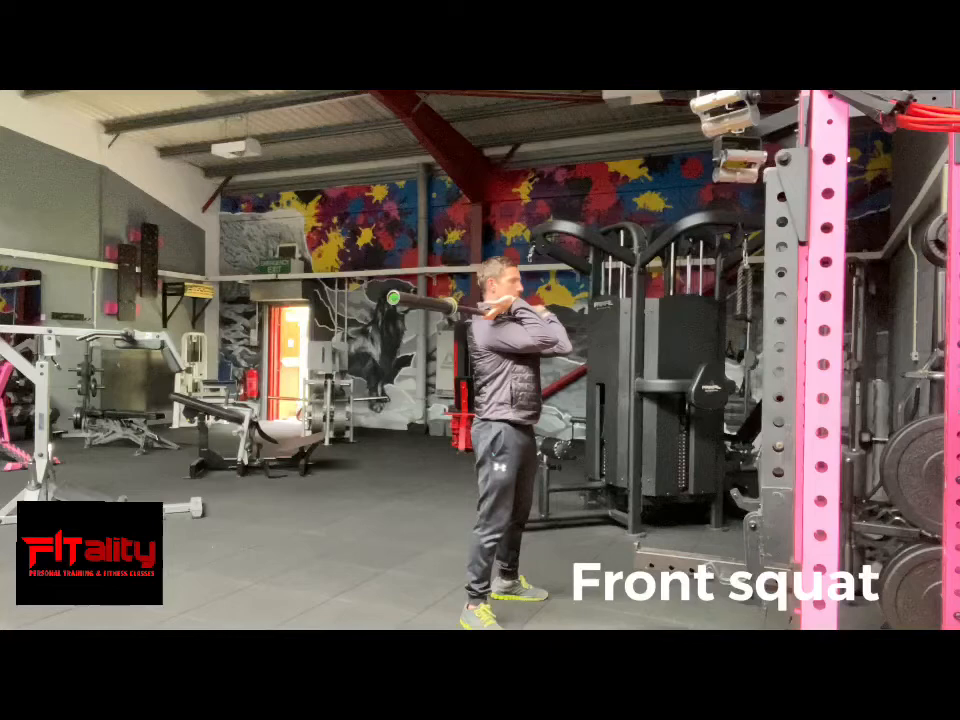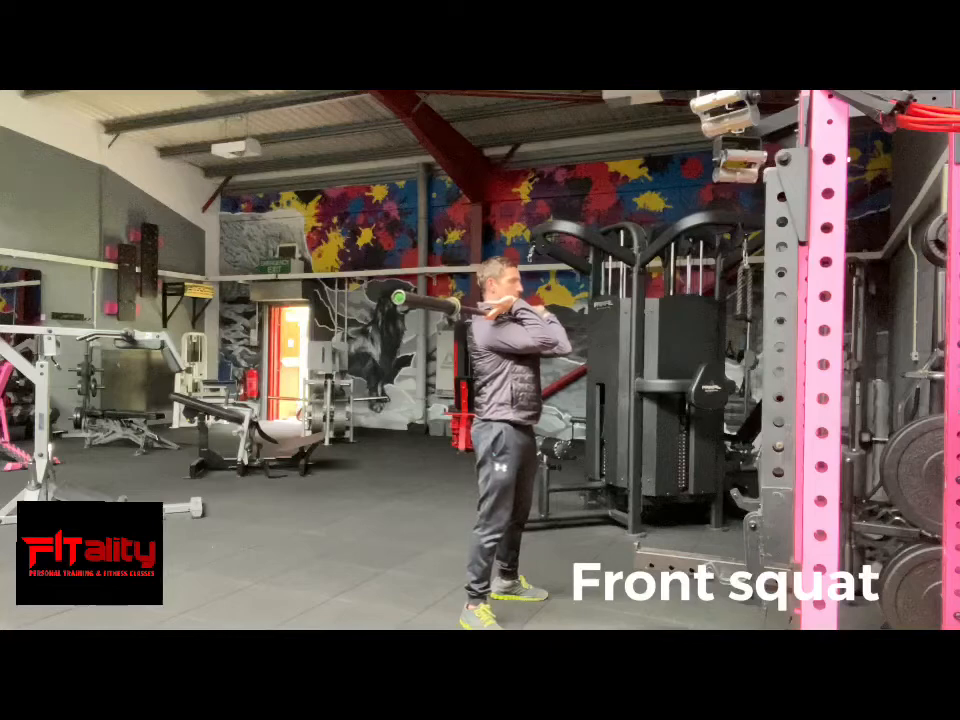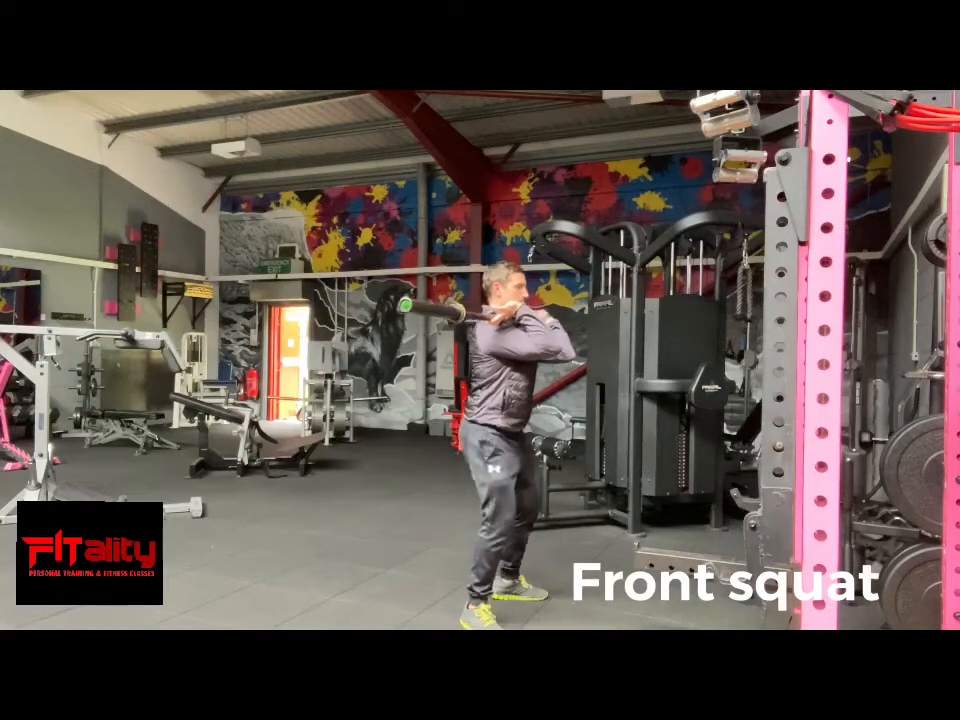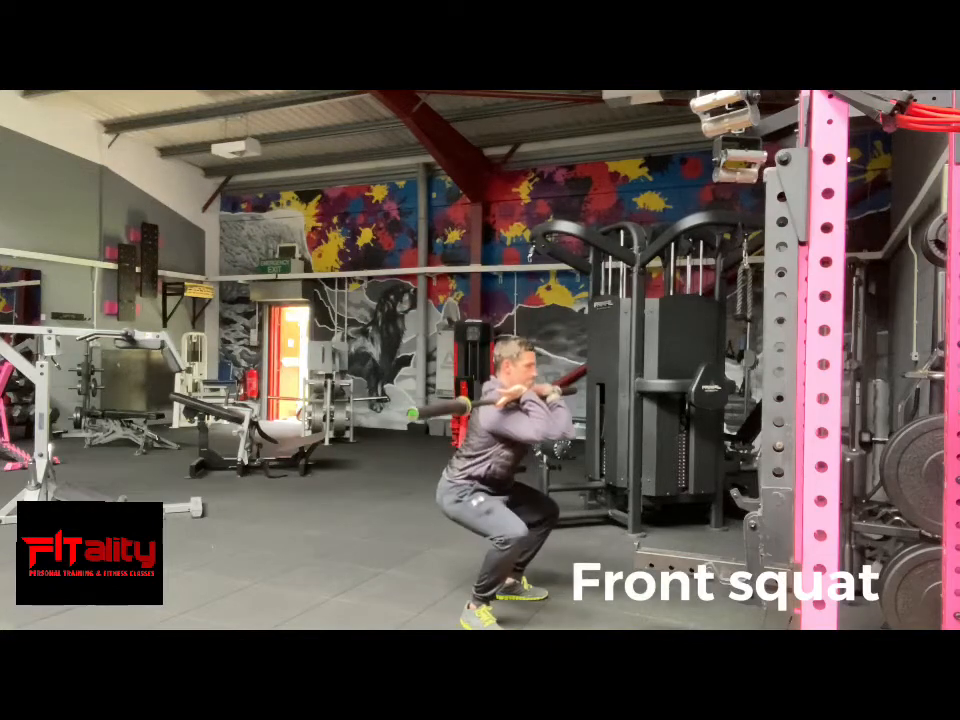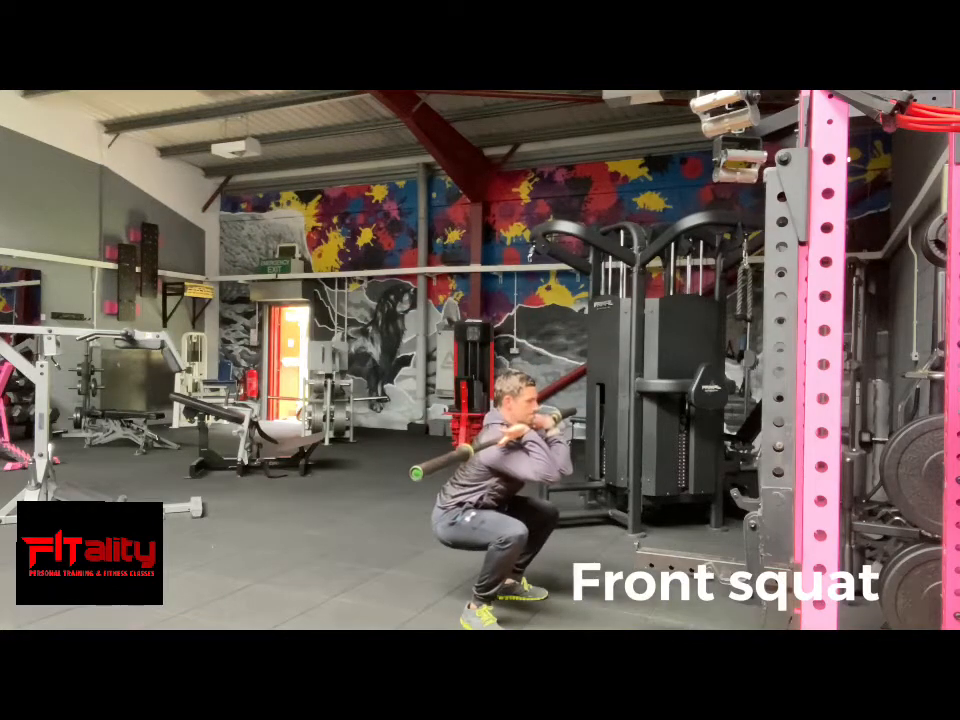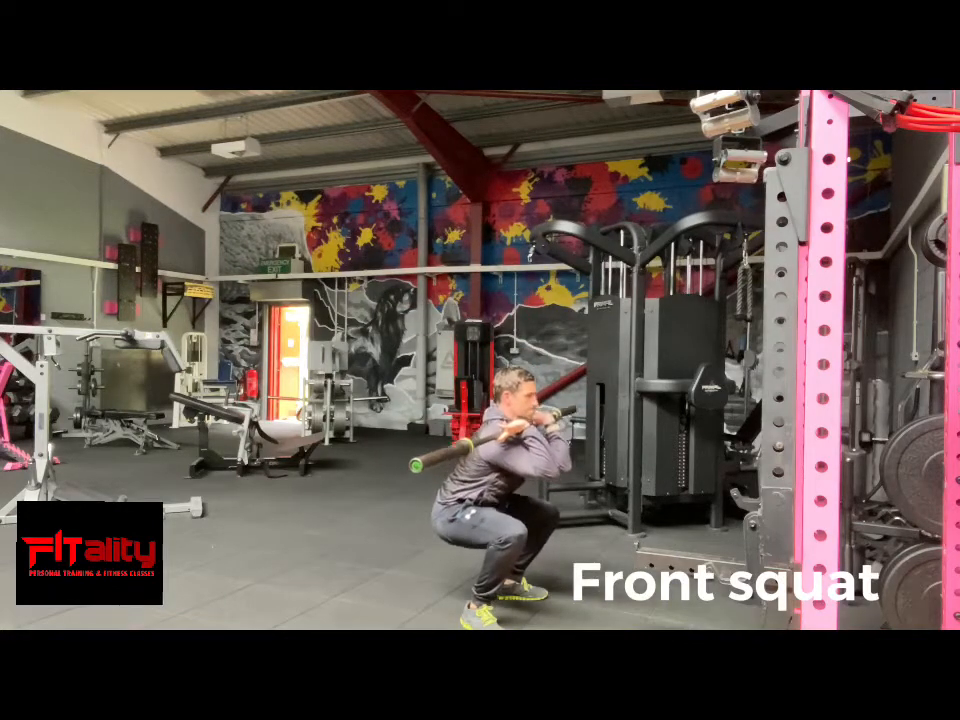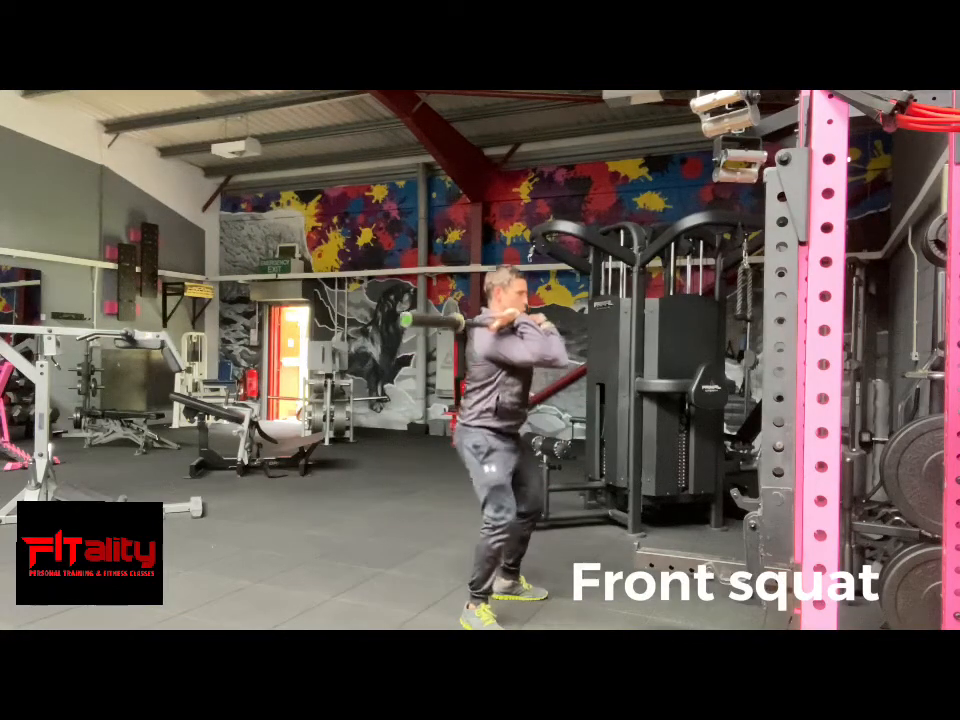
dt=0.7s
person 1, frame 1
left shoulder: (515, 321)
right shoulder: (488, 324)
left elbow: (562, 345)
right elbow: (543, 342)
left wrist: (542, 313)
right wrist: (519, 306)
left hip: (522, 430)
right hip: (499, 431)
left knee: (517, 514)
right knee: (493, 520)
left ankle: (507, 580)
right ankle: (475, 604)
person 1, frame 2
left shoulder: (515, 322)
right shoulder: (488, 326)
left elbow: (562, 346)
right elbow: (543, 342)
left wrist: (541, 314)
right wrist: (522, 307)
left hip: (522, 430)
right hip: (499, 431)
left knee: (517, 514)
right knee: (493, 519)
left ankle: (508, 580)
right ankle: (475, 604)
person 1, frame 3
left shoulder: (517, 327)
right shoulder: (492, 330)
left elbow: (564, 352)
right elbow: (545, 348)
left wrist: (545, 319)
right wrist: (526, 313)
left hip: (510, 435)
right hip: (486, 436)
left knee: (525, 508)
right knee: (500, 518)
left ankle: (508, 580)
right ankle: (475, 605)
person 1, frame 4
left shoulder: (519, 400)
right shoulder: (497, 408)
left elbow: (565, 431)
right elbow: (544, 432)
left wrist: (552, 395)
right wrist: (530, 396)
left hip: (494, 485)
right hip: (462, 490)
left knee: (545, 512)
right knee: (513, 533)
left ankle: (510, 580)
right ankle: (476, 607)
person 1, frame 5
left shoulder: (518, 432)
right shoulder: (497, 442)
left elbow: (562, 468)
right elbow: (546, 474)
left wrist: (551, 429)
right wrist: (530, 434)
left hip: (485, 507)
right hip: (453, 516)
left knee: (546, 514)
right knee: (513, 533)
left ankle: (510, 580)
right ankle: (477, 607)
person 1, frame 6
left shoulder: (519, 429)
right shoulder: (497, 437)
left elbow: (562, 465)
right elbow: (545, 469)
left wrist: (552, 426)
right wrist: (530, 430)
left hip: (485, 504)
right hip: (454, 513)
left knee: (547, 515)
right knee: (513, 533)
left ankle: (510, 580)
right ankle: (477, 607)
person 1, frame 7
left shoulder: (513, 330)
right shoulder: (489, 334)
left elbow: (559, 358)
right elbow: (542, 356)
left wrist: (543, 325)
right wrist: (524, 320)
left hip: (508, 435)
right hip: (482, 436)
left knee: (529, 509)
right knee: (500, 518)
left ankle: (508, 580)
right ankle: (476, 606)
